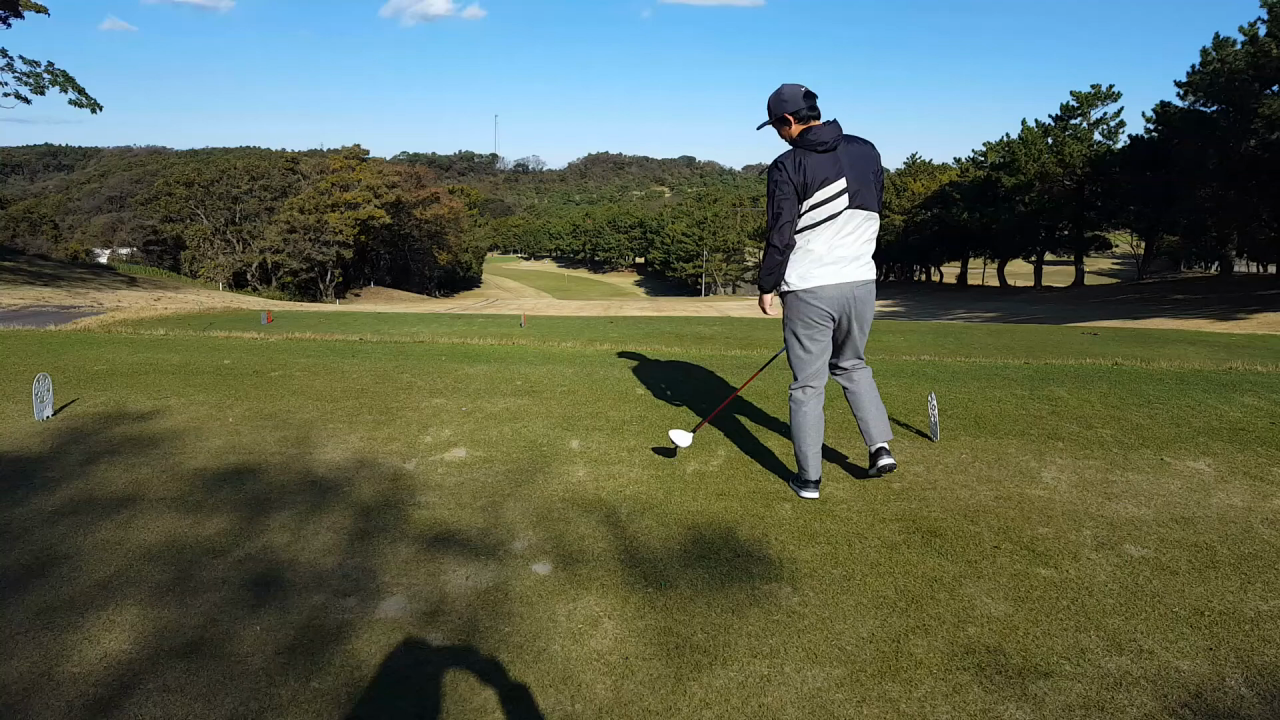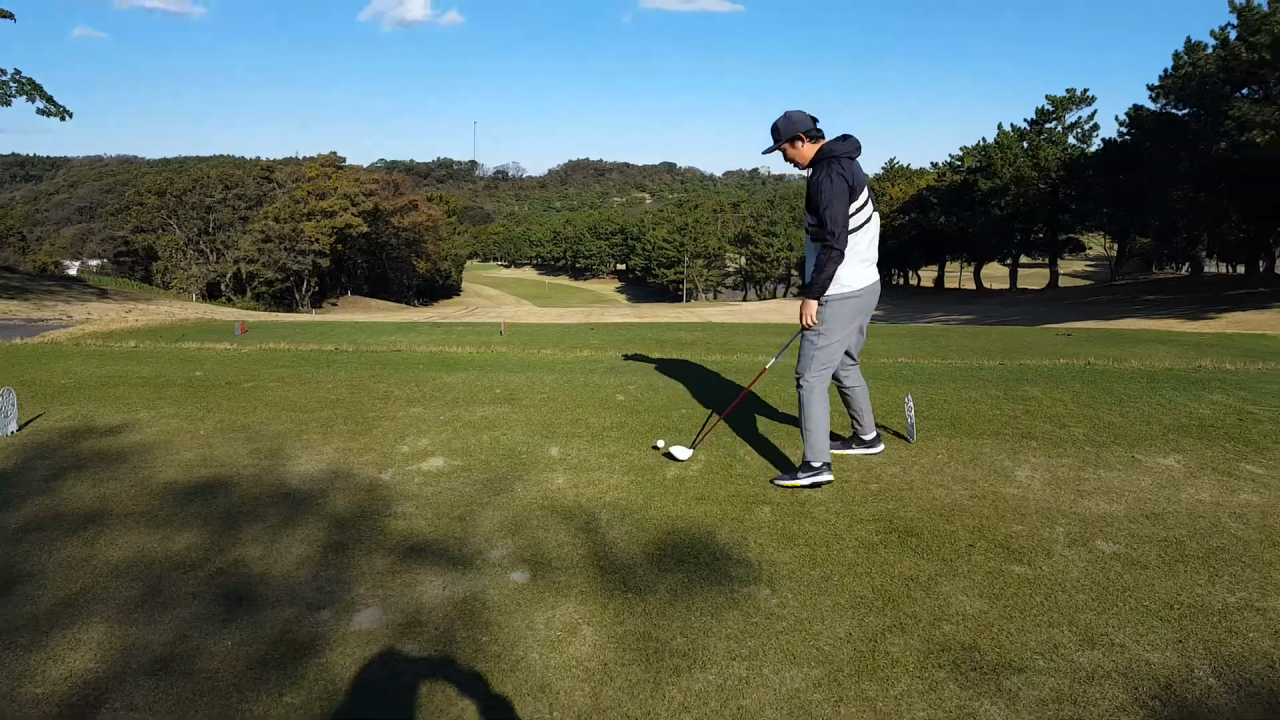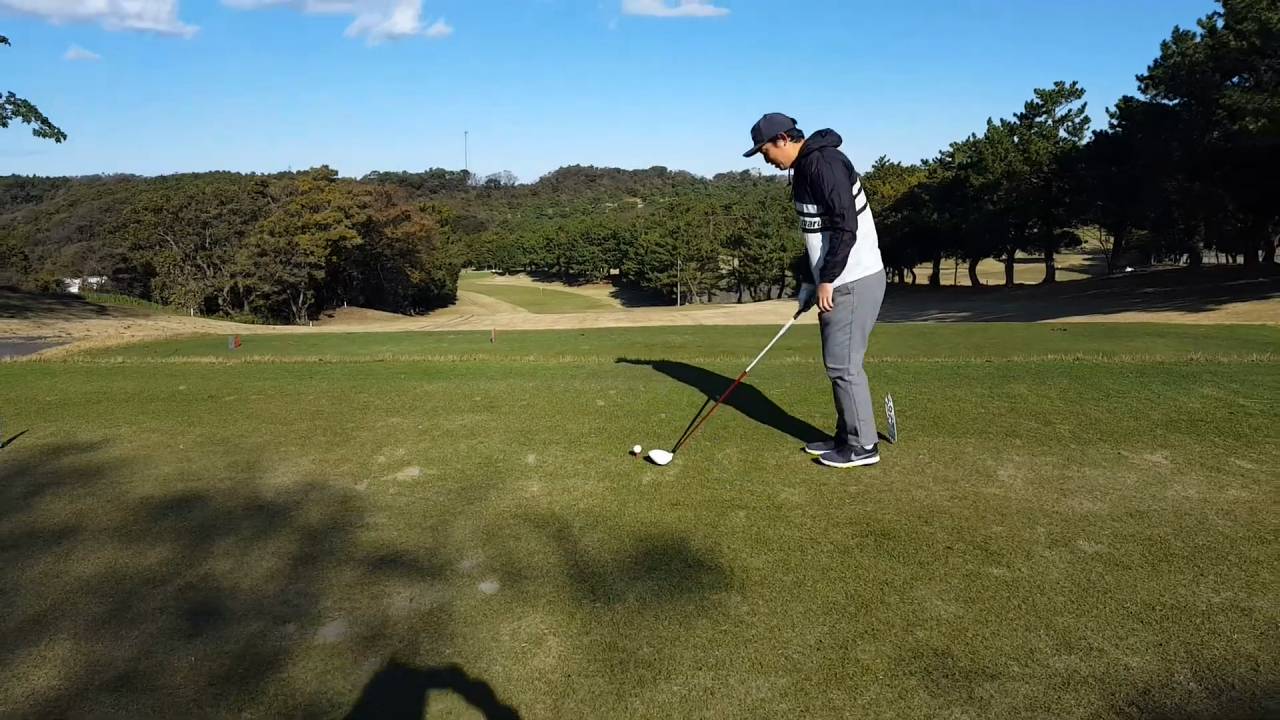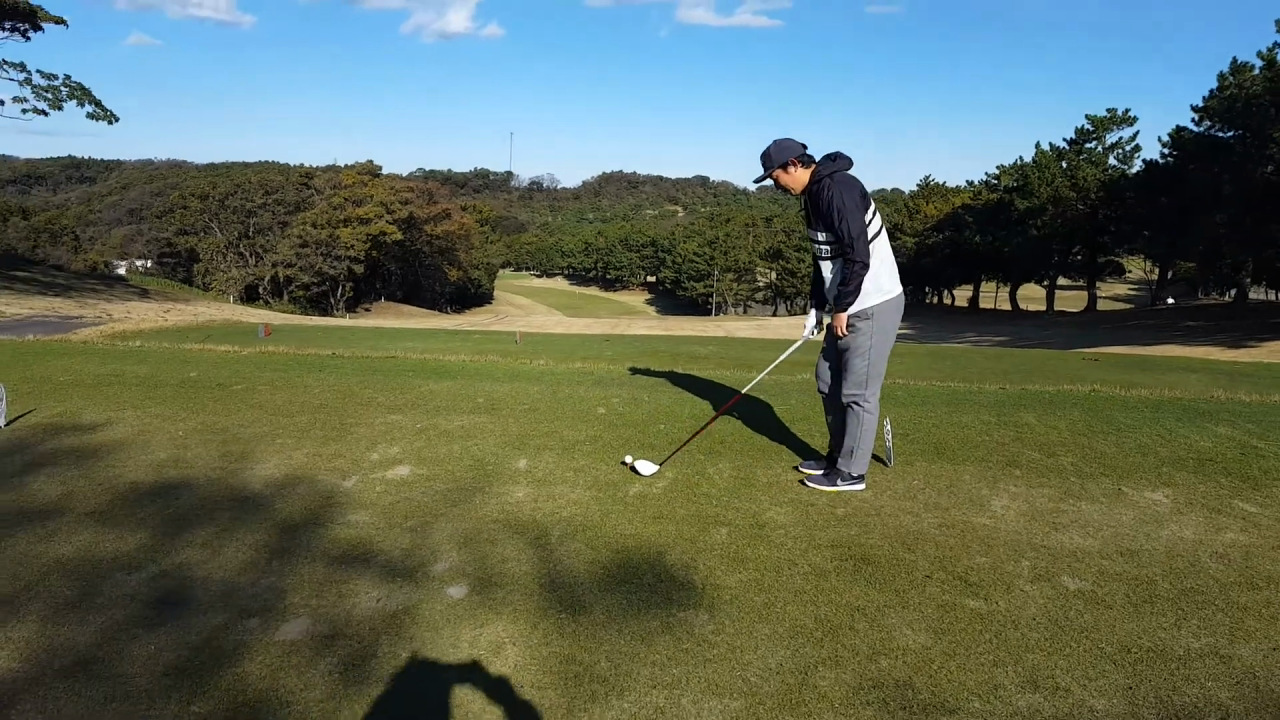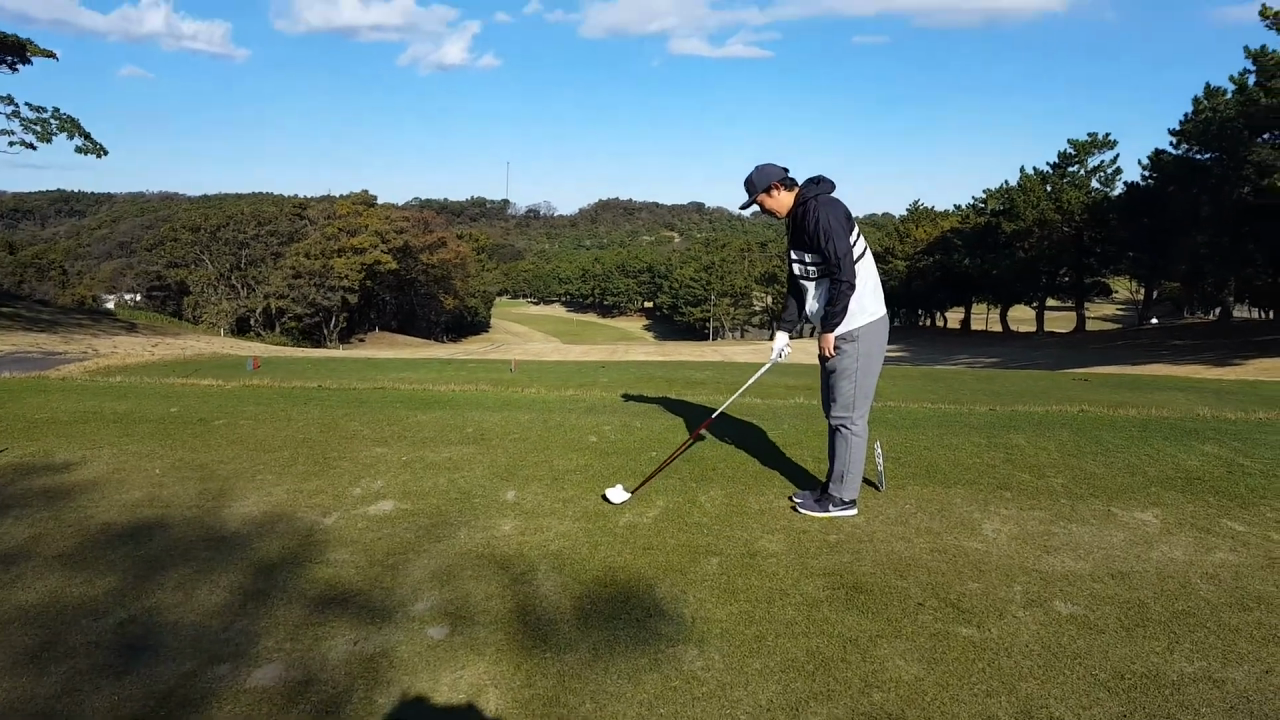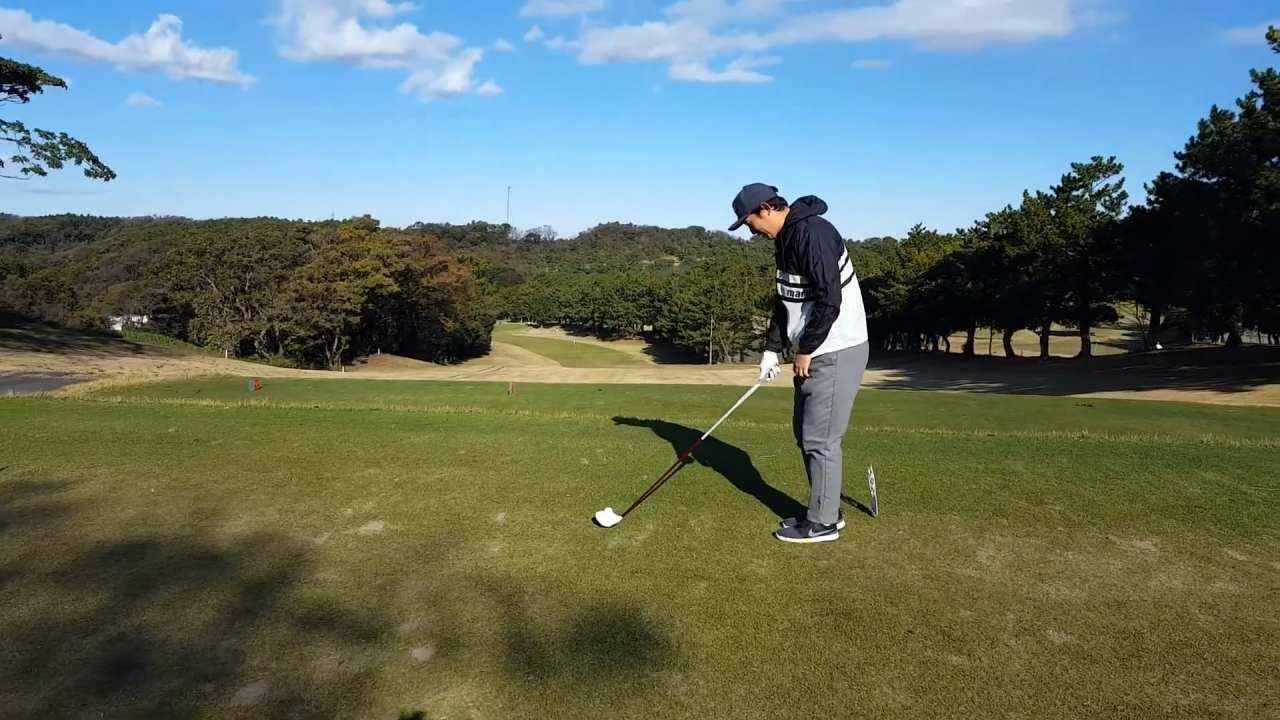
dt=0.4s
person 1, frame 1
left shoulder: (786, 166)
right shoulder: (866, 151)
left elbow: (781, 238)
right elbow: (873, 218)
left wrist: (767, 287)
left hip: (810, 289)
right hip: (861, 283)
left knee: (807, 386)
right knee: (851, 367)
left ankle: (808, 478)
right ankle: (881, 453)
person 1, frame 2
left shoulder: (828, 174)
right shoulder: (841, 166)
left elbow: (833, 244)
left wrist: (811, 295)
left hip: (841, 291)
right hip: (860, 285)
left knee: (812, 376)
right knee: (841, 364)
left ankle: (814, 464)
right ankle: (866, 435)
person 1, frame 3
left shoulder: (826, 163)
right shoulder: (804, 171)
left elbow: (847, 228)
left wrist: (826, 280)
right wrist: (810, 281)
left hip: (854, 281)
right hip: (839, 280)
left knee: (844, 364)
right knee: (839, 362)
left ankle: (863, 446)
right ankle: (847, 436)
person 1, frame 4
left shoulder: (838, 190)
right shoulder: (814, 195)
left elbow: (859, 257)
left wrist: (840, 309)
right wrist: (817, 307)
left hip: (872, 304)
right hip: (851, 304)
left knee: (858, 391)
right knee: (828, 380)
left ankle: (850, 472)
right ankle: (837, 456)
person 1, frame 5
left shoulder: (824, 211)
right shoulder: (796, 220)
left elbow: (845, 277)
right elbow: (797, 282)
left wrist: (828, 328)
right wrist: (784, 330)
left hip: (857, 327)
right hip: (838, 327)
left knee: (848, 414)
right knee: (835, 411)
left ankle: (843, 498)
right ankle: (834, 487)
person 1, frame 6
left shoulder: (813, 234)
right shoulder: (786, 240)
left elbow: (830, 301)
right elbow: (785, 301)
left wrist: (804, 350)
right wrist: (772, 350)
left hip: (836, 351)
right hip: (816, 350)
left knee: (821, 439)
right knee: (806, 434)
left ankle: (822, 523)
right ankle: (826, 509)
